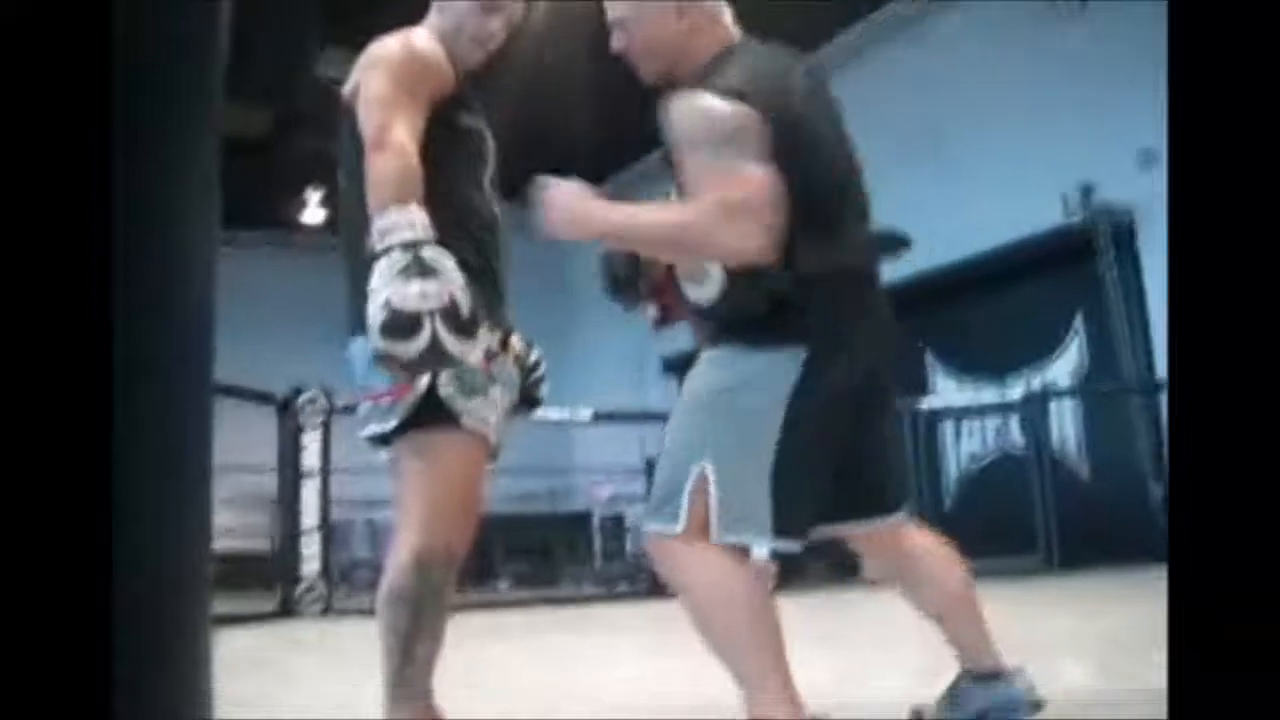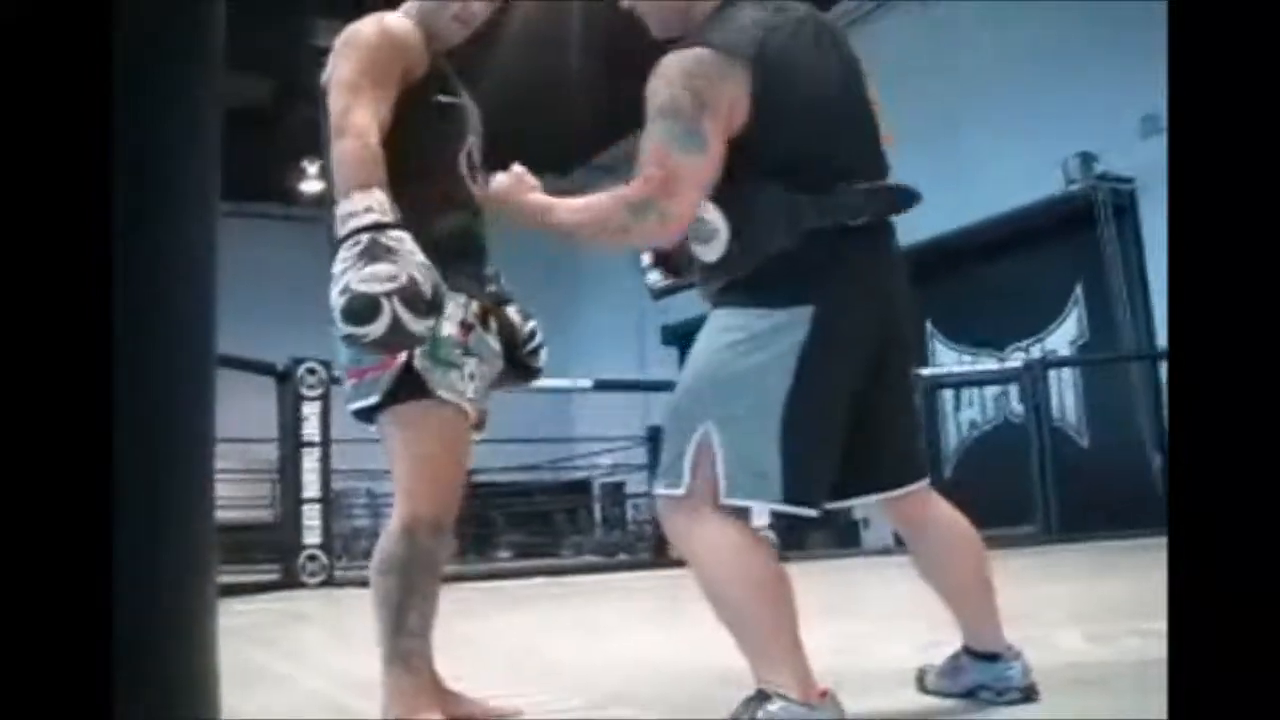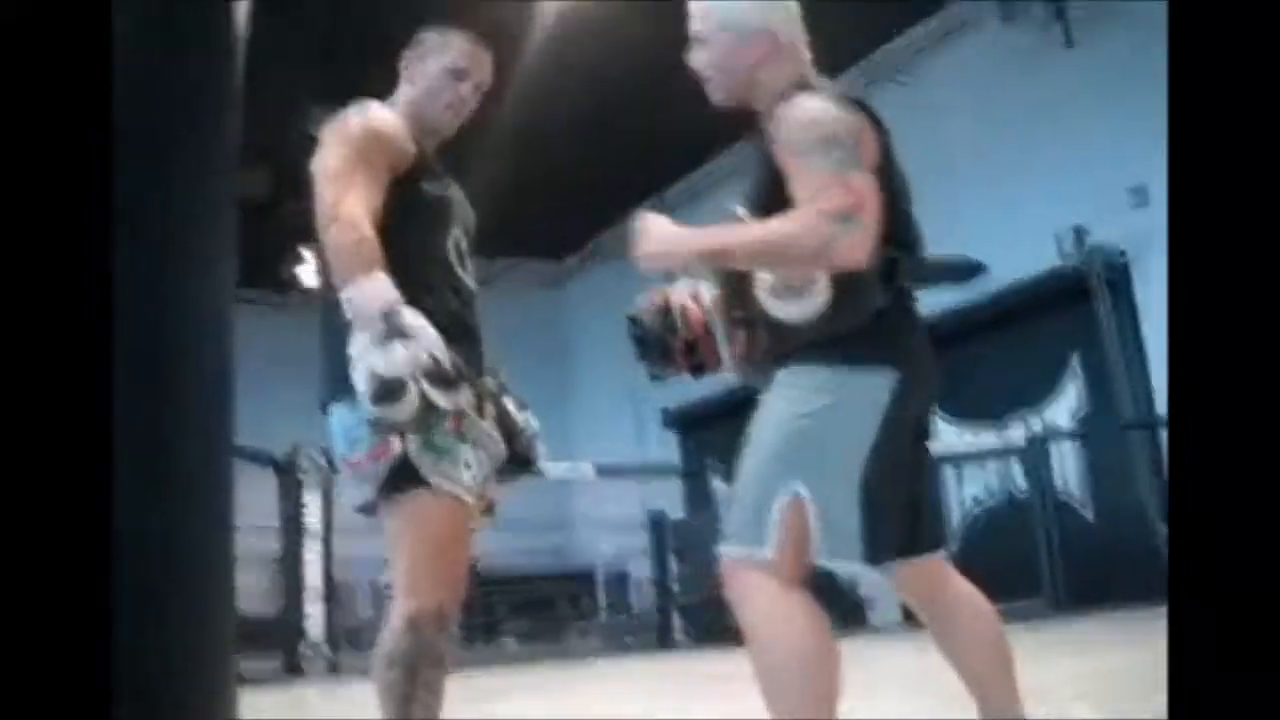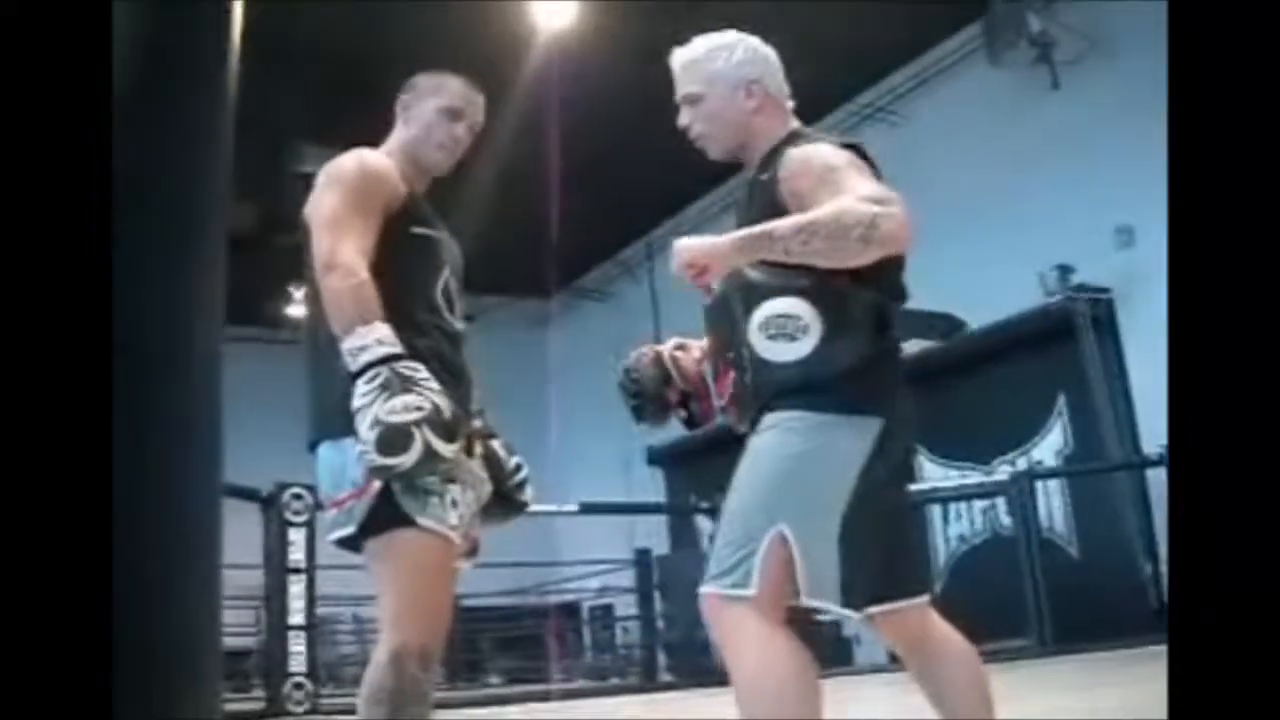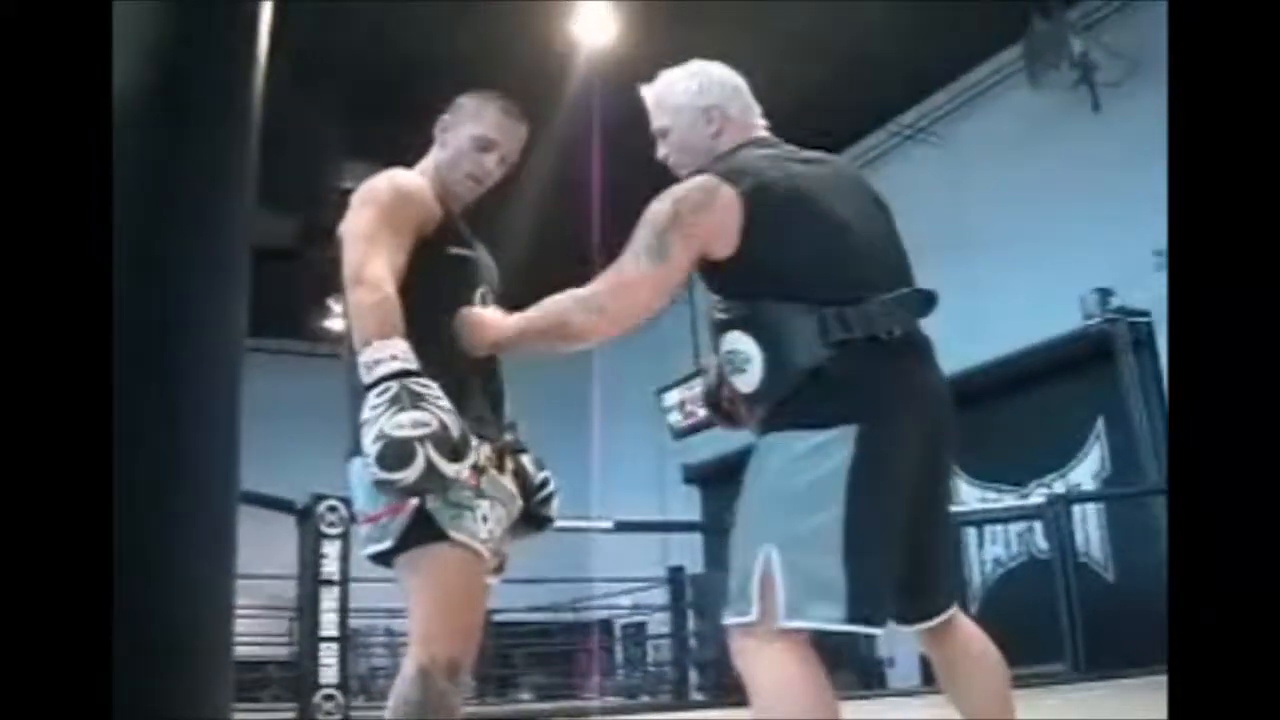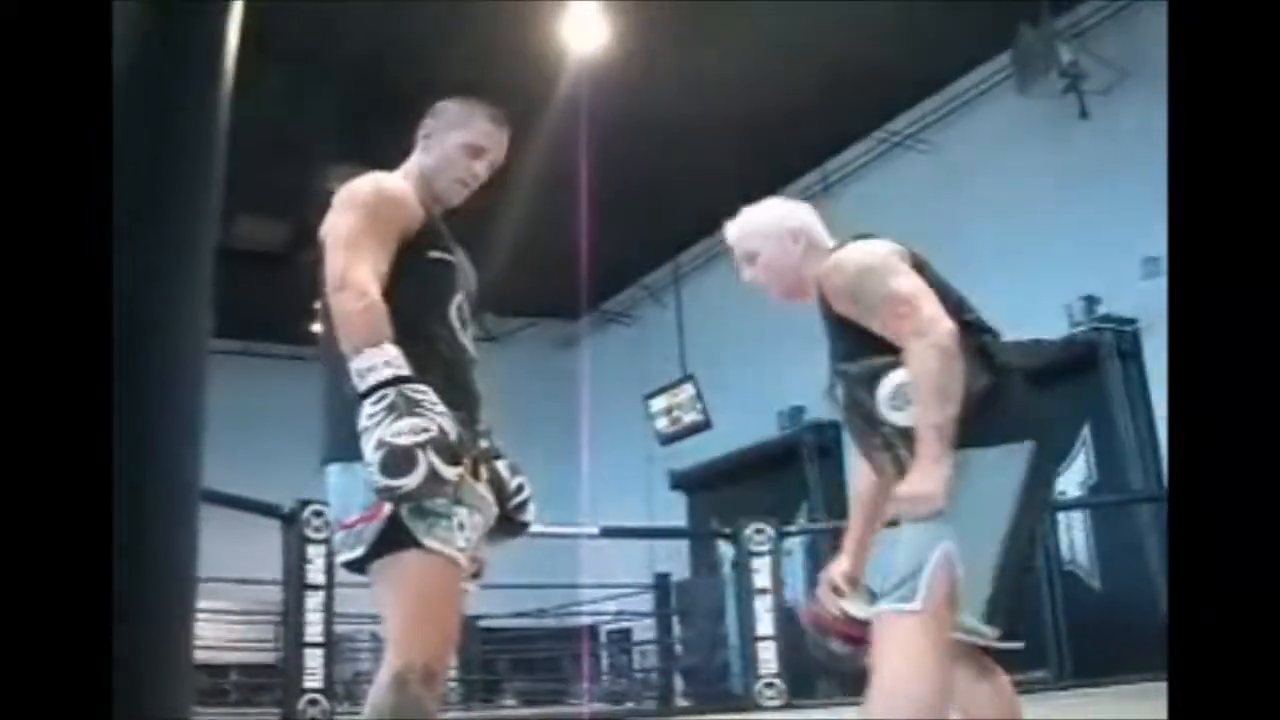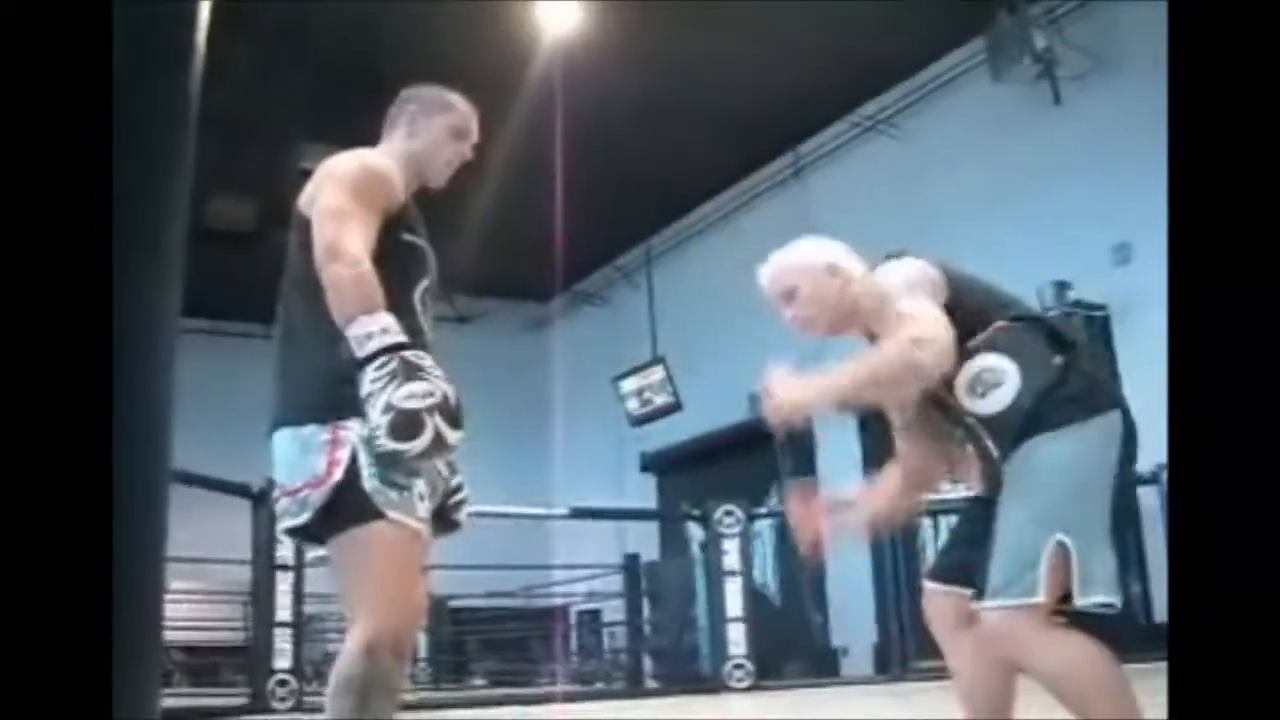
dt=0.5s
person 1, frame 1
left shoulder: (454, 97)
right elbow: (388, 148)
left wrist: (495, 336)
right wrist: (407, 257)
left hip: (460, 320)
right hip: (423, 317)
left knee: (443, 530)
right knee: (437, 528)
person 1, frame 2
left shoulder: (444, 83)
right elbow: (354, 132)
left wrist: (491, 300)
right wrist: (369, 235)
left hip: (447, 294)
right hip: (403, 285)
left knee: (436, 501)
right knee: (426, 499)
person 1, frame 3
left shoulder: (438, 181)
right shoulder: (370, 132)
right elbow: (345, 222)
left wrist: (487, 392)
right wrist: (384, 323)
left hip: (443, 390)
right hip: (392, 384)
left knee: (436, 594)
right knee: (429, 594)
person 1, frame 4
left shoulder: (426, 223)
right shoulder: (362, 173)
right elbow: (340, 270)
left wrist: (478, 434)
right wrist: (384, 373)
left hip: (433, 432)
right hip: (386, 427)
left knee: (421, 637)
right knee: (413, 635)
person 1, frame 5
left shoulder: (465, 245)
right shoulder: (396, 194)
right elbow: (368, 286)
left wrist: (509, 448)
right wrist: (395, 391)
left hip: (466, 447)
right hip: (420, 439)
left knee: (451, 650)
right knee: (442, 648)
person 1, frame 6
left shoulder: (444, 248)
right shoulder: (378, 196)
right elbow: (352, 291)
left wrist: (486, 455)
right wrist: (389, 398)
left hip: (442, 454)
right hip: (398, 450)
left knee: (428, 655)
right knee: (418, 653)
person 1, frame 7
left shoulder: (402, 219)
right shoulder: (362, 171)
right elbow: (341, 260)
left wrist: (432, 460)
right wrist: (391, 362)
left hip: (374, 422)
right hip: (343, 417)
left knee: (385, 625)
right knee: (390, 621)
person 2, frame 1
left shoulder: (704, 110)
right shoulder: (785, 75)
left elbow: (742, 231)
left wrist: (597, 219)
right wrist: (680, 247)
left hip: (777, 340)
right hip: (853, 324)
left knee: (683, 539)
right knee: (877, 527)
person 2, frame 2
left shoulder: (695, 68)
left elbow: (654, 215)
left wrist: (533, 204)
left hip: (783, 298)
right hip: (871, 280)
left knee: (693, 502)
right knee: (904, 488)
right ankle: (991, 659)
person 2, frame 3
left shoulder: (811, 118)
right shoulder: (802, 125)
left elbow: (838, 235)
left wrist: (689, 248)
right wrist: (721, 300)
left hip: (846, 369)
right hip: (848, 366)
left knee: (758, 571)
right knee: (919, 570)
person 2, frame 4
left shoulder: (810, 164)
right shoulder: (769, 184)
left elbow: (886, 223)
left wrist: (733, 246)
right wrist: (710, 351)
left hip: (829, 409)
right hip: (831, 412)
left knee: (738, 605)
right knee: (902, 612)
person 2, frame 5
left shoulder: (701, 197)
right shoulder: (839, 177)
left elbow: (601, 310)
left wrist: (500, 329)
left hip: (830, 417)
right hip: (910, 400)
left knee: (764, 630)
right knee: (934, 615)
person 2, frame 6
left shoulder: (855, 267)
right shoulder: (850, 318)
left elbow: (935, 337)
right elbow: (876, 452)
left wrist: (933, 462)
right wrist: (851, 557)
left knee: (906, 629)
right knee: (943, 642)
person 2, frame 7
left shoulder: (892, 284)
right shoulder: (897, 378)
left elbow: (929, 351)
right elbow: (918, 474)
left wrist: (813, 393)
right wrist: (846, 513)
left hip: (1064, 428)
right hip: (1025, 446)
left knee: (1015, 621)
right knee: (951, 605)
